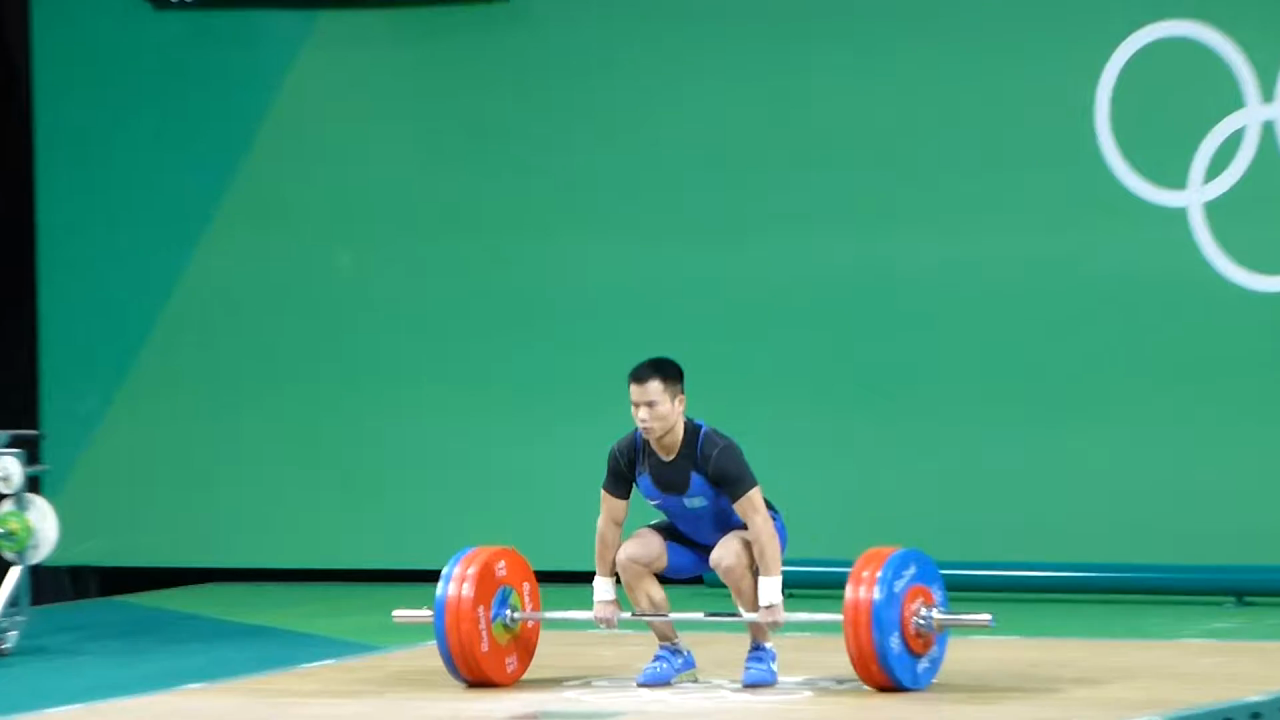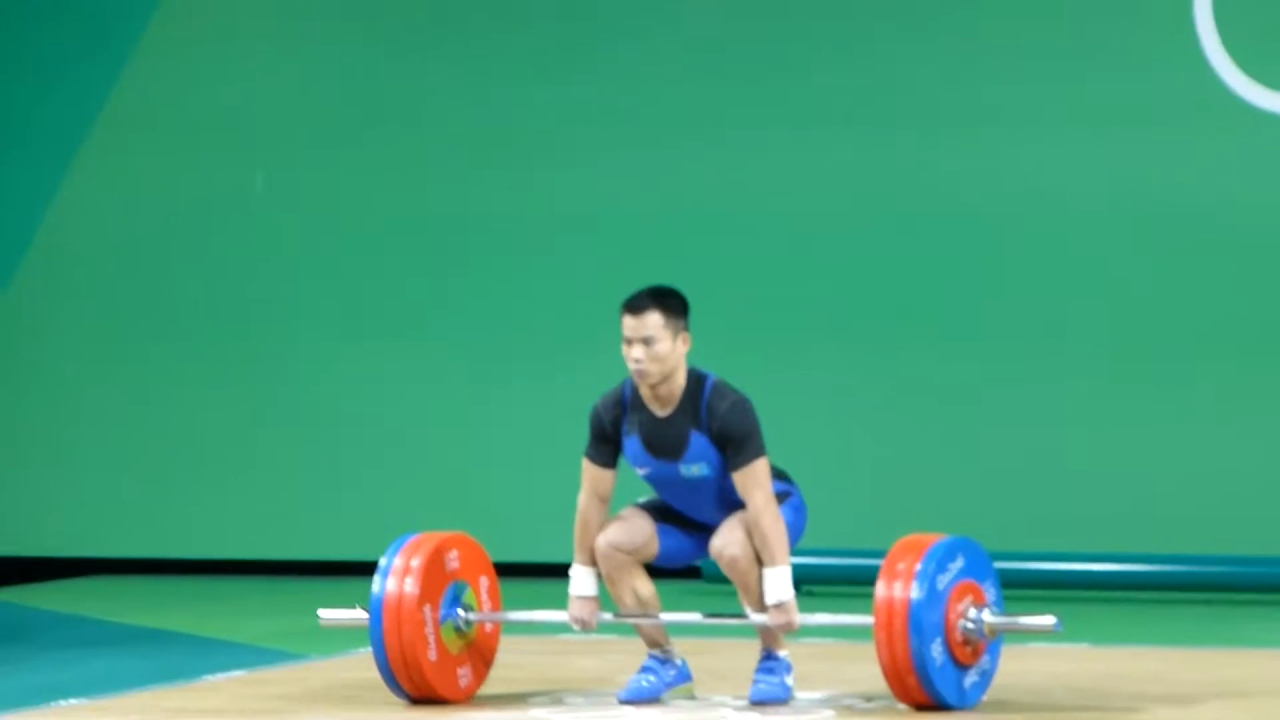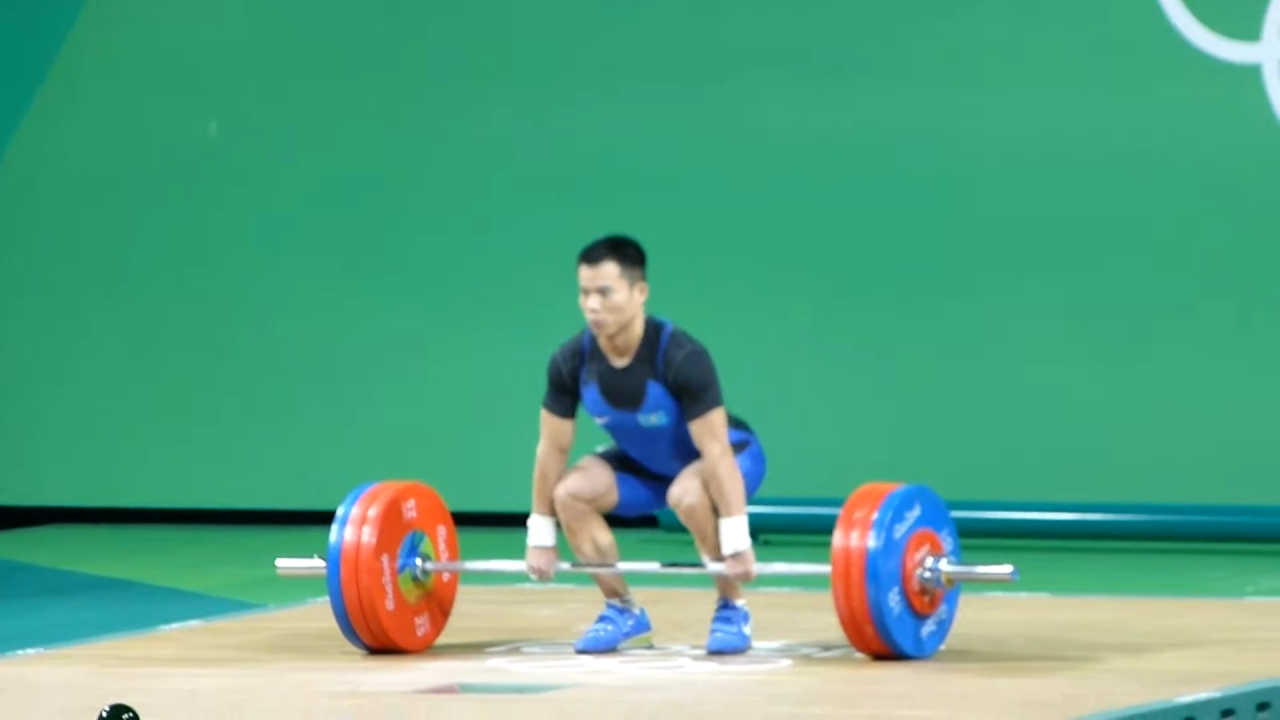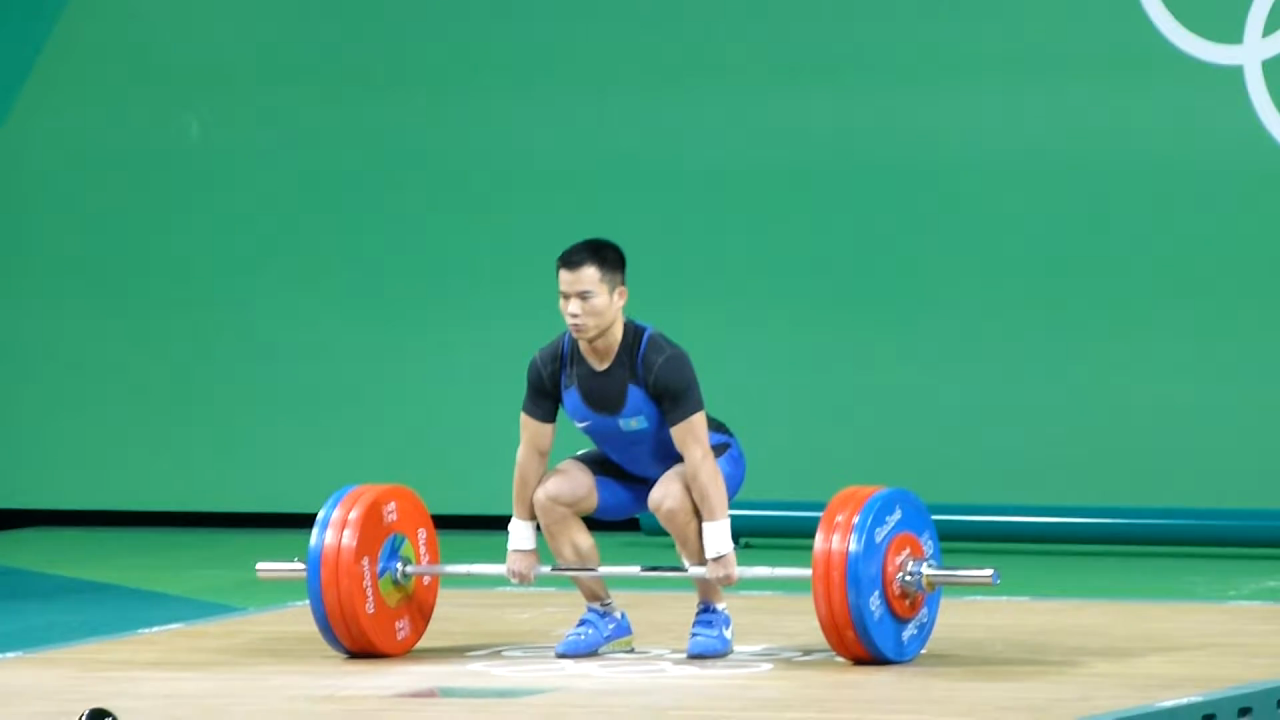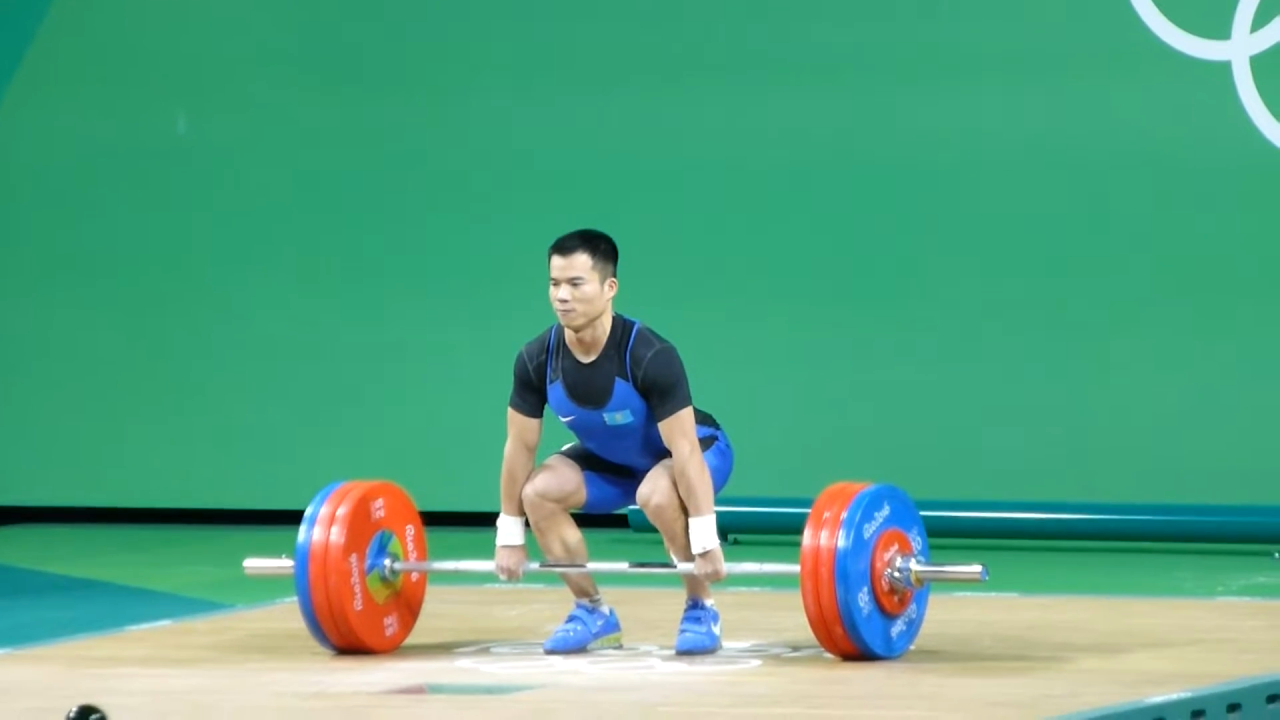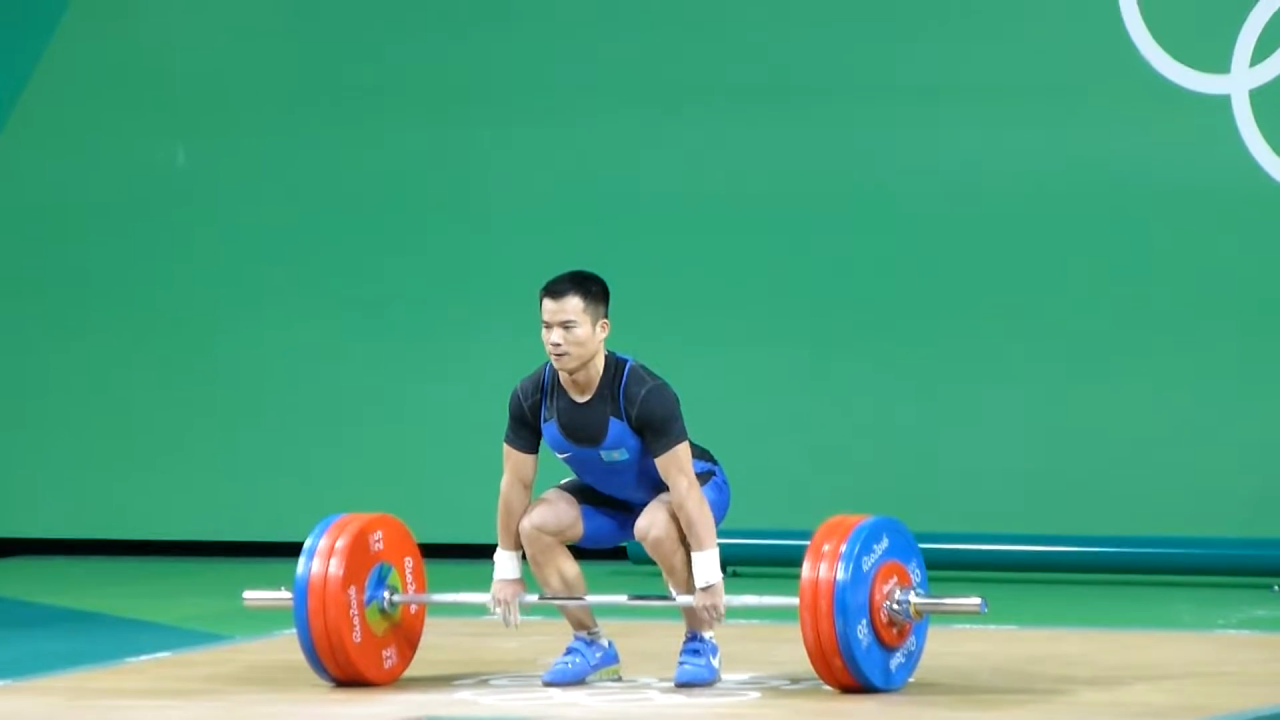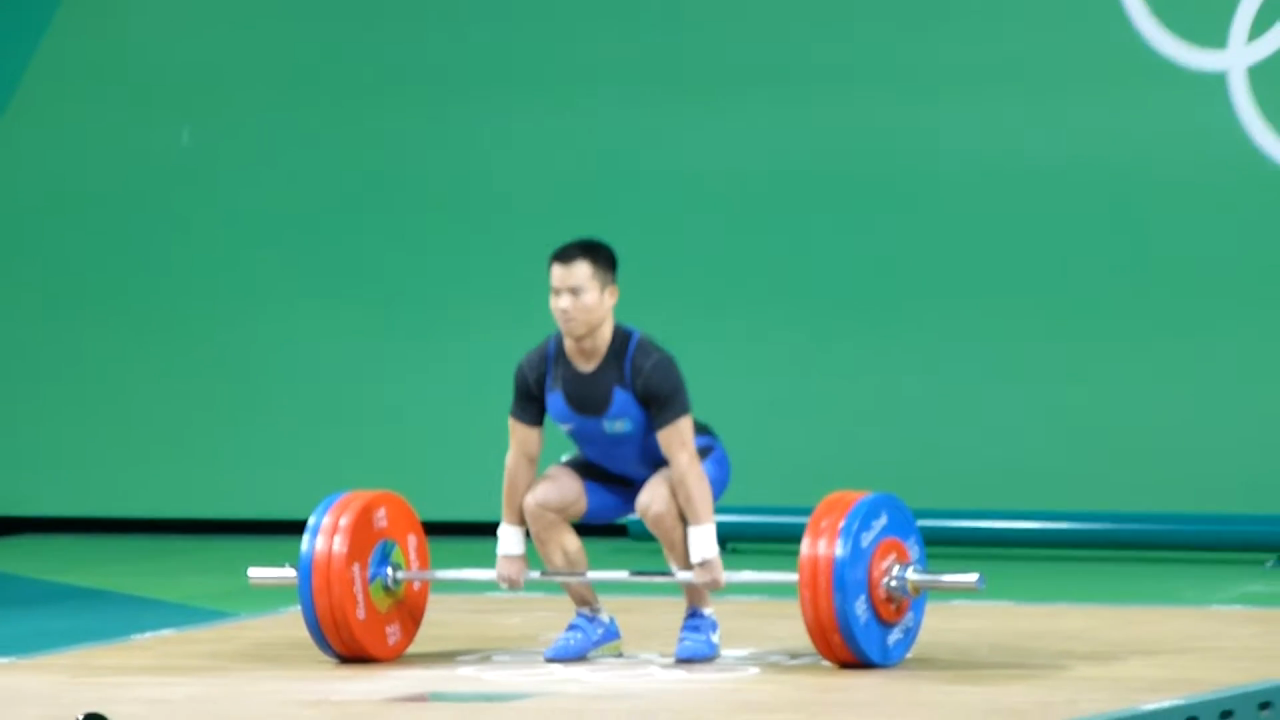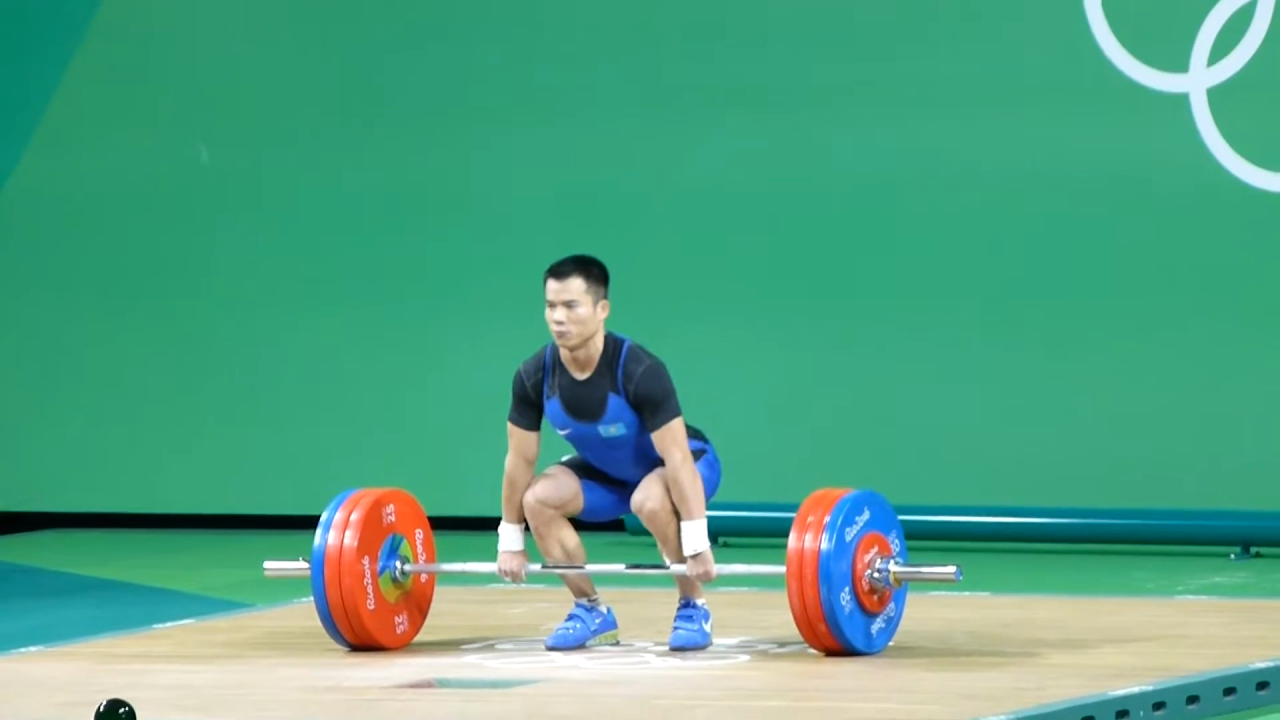
dt=0.4s
person 1, frame 1
left shoulder: (715, 451)
left elbow: (759, 522)
right elbow: (609, 522)
left wrist: (771, 596)
left hip: (746, 530)
right hip: (690, 534)
left knee: (727, 558)
right knee: (629, 556)
person 1, frame 2
left shoulder: (723, 406)
right shoulder: (613, 410)
left elbow: (759, 502)
right elbow: (593, 498)
left wrist: (780, 592)
right wrist: (582, 587)
left hip: (767, 505)
right hip: (687, 513)
left knee: (732, 547)
right knee: (611, 542)
left ankle: (775, 659)
right ankle: (665, 660)
person 1, frame 3
left shoulder: (680, 356)
right shoulder: (570, 361)
left elbow: (715, 450)
right elbow: (552, 447)
left wrist: (737, 541)
right wrist: (541, 536)
left hip: (729, 454)
right hip: (647, 461)
left knee: (689, 494)
right knee: (570, 491)
left ankle: (732, 609)
right ankle: (623, 610)
person 1, frame 4
left shoulder: (660, 360)
right shoulder: (550, 364)
left elbow: (697, 455)
right elbow: (532, 451)
left wrist: (719, 545)
right wrist: (521, 539)
left hip: (710, 455)
right hip: (627, 464)
left knee: (669, 498)
right knee: (550, 495)
left ankle: (713, 613)
right ankle: (605, 614)
person 1, frame 5
left shoulder: (649, 354)
right shoulder: (537, 358)
left elbow: (684, 450)
right elbow: (519, 446)
left wrist: (706, 540)
right wrist: (510, 536)
left hip: (697, 448)
right hip: (612, 457)
left knee: (657, 494)
right knee: (539, 491)
left ankle: (701, 610)
right ankle: (593, 611)
person 1, frame 6
left shoulder: (643, 392)
right shoulder: (531, 395)
left elbow: (683, 485)
right elbow: (516, 482)
left wrist: (708, 575)
right wrist: (507, 570)
left hip: (693, 483)
right hip: (611, 493)
left knee: (655, 527)
right knee: (535, 524)
left ankle: (700, 642)
right ankle: (592, 643)
person 1, frame 7
left shoulder: (648, 364)
right shoulder: (537, 368)
left elbow: (683, 460)
right elbow: (521, 457)
left wrist: (705, 551)
right wrist: (510, 545)
left hip: (692, 459)
right hip: (612, 469)
left knee: (656, 503)
right knee: (539, 501)
left ankle: (701, 618)
right ankle: (593, 619)
person 1, frame 8
left shoulder: (639, 370)
right shoulder: (534, 375)
left elbow: (676, 459)
right elbow: (520, 459)
left wrist: (697, 544)
right wrist: (511, 541)
left hip: (685, 461)
right hip: (608, 469)
left knee: (651, 500)
right knee: (539, 498)
left ankle: (693, 608)
right ankle: (592, 610)
